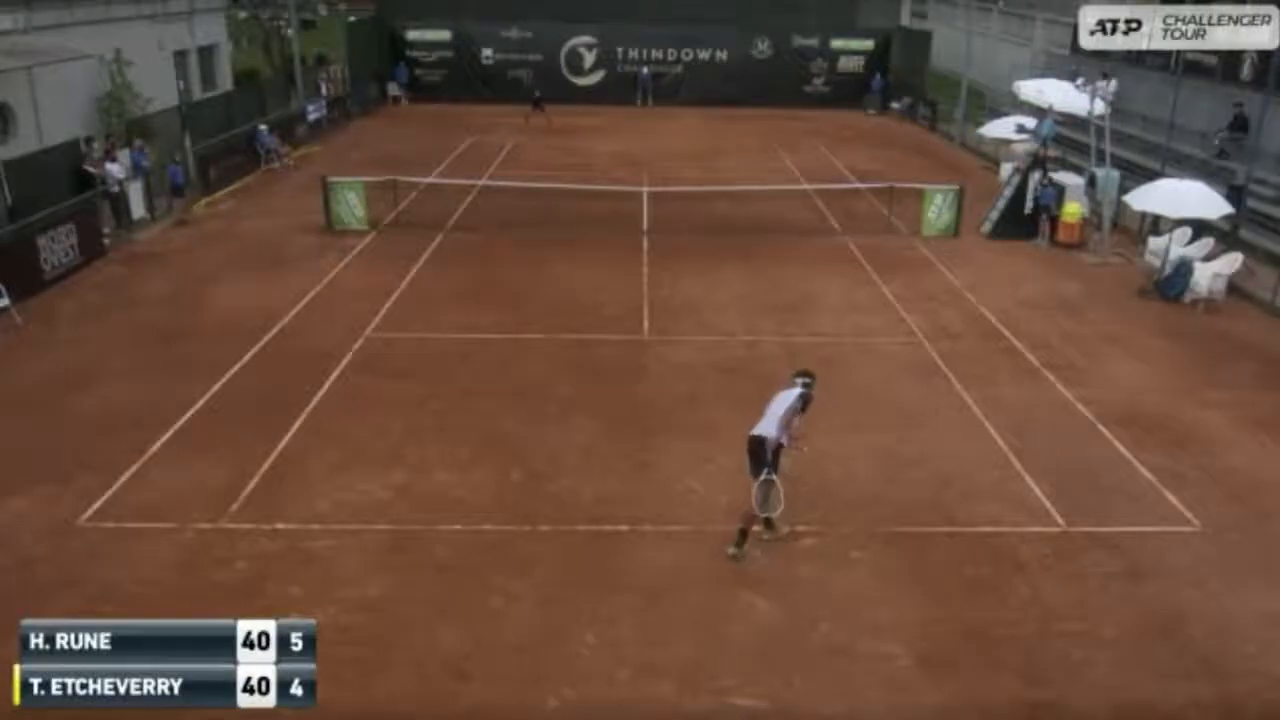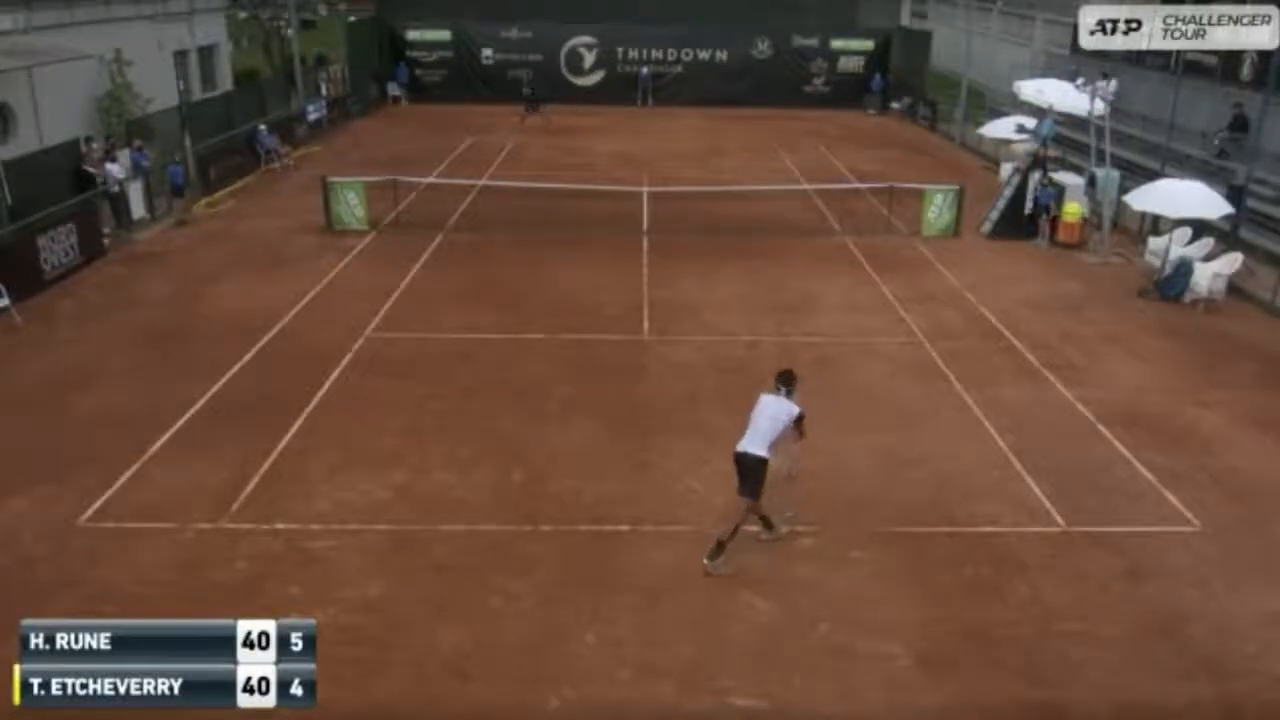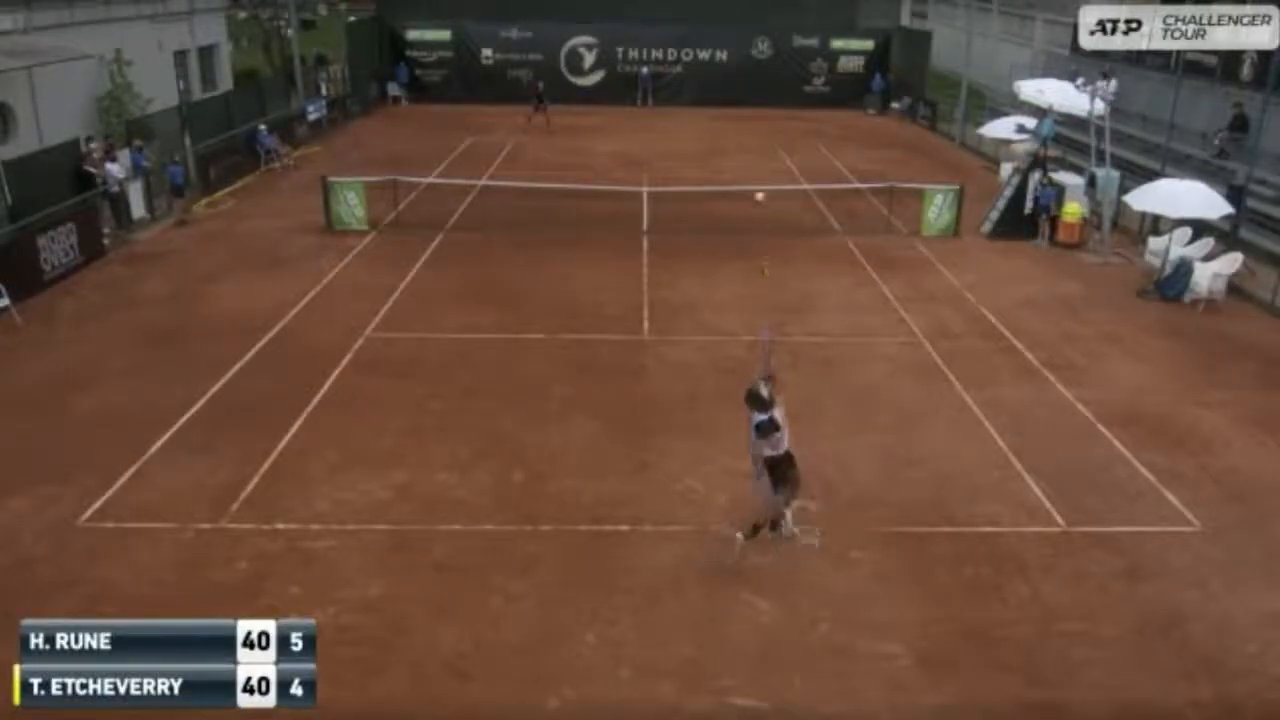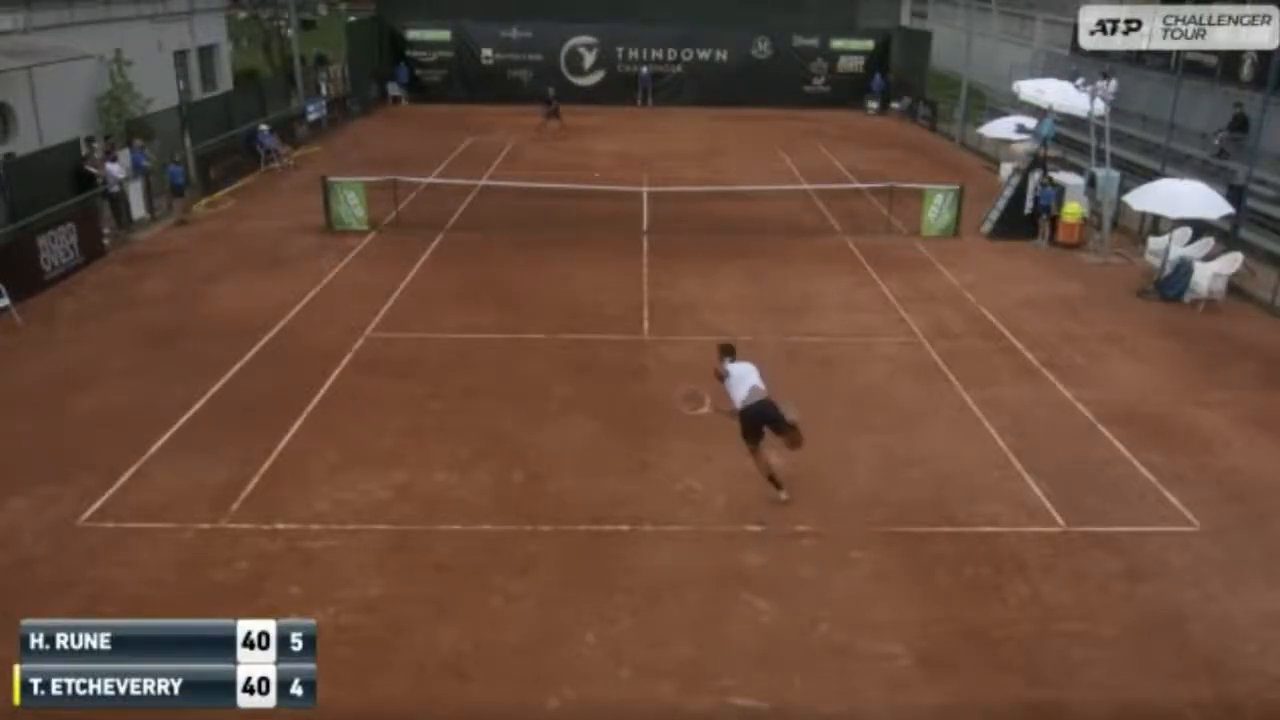
dt=1s
person 1, frame 1
left shoulder: (783, 394)
right shoulder: (805, 395)
right elbow: (790, 412)
right wrist: (778, 437)
left hip: (755, 438)
right hip: (769, 443)
left ankle: (769, 527)
right ankle: (738, 545)
person 1, frame 2
left shoulder: (763, 398)
right shoulder: (795, 411)
right elbow: (800, 434)
right wrist: (794, 429)
left hip: (741, 452)
right hip: (756, 459)
left knee: (752, 498)
right knee: (744, 511)
left ankle: (770, 529)
right ankle: (712, 556)
person 1, frame 3
left shoulder: (764, 399)
right shoulder: (763, 423)
left elbow: (767, 373)
right elbow: (757, 456)
right wrist: (763, 483)
left hip: (781, 452)
right hip: (773, 460)
left knee: (794, 482)
right knee: (779, 503)
left ankle: (777, 523)
right ankle: (747, 535)
person 1, frame 4
left shoulder: (724, 370)
right shoulder: (749, 366)
left hip: (748, 412)
right hip: (765, 404)
left knee: (755, 452)
right knee: (794, 442)
left ankle: (780, 490)
right ankle: (789, 428)
